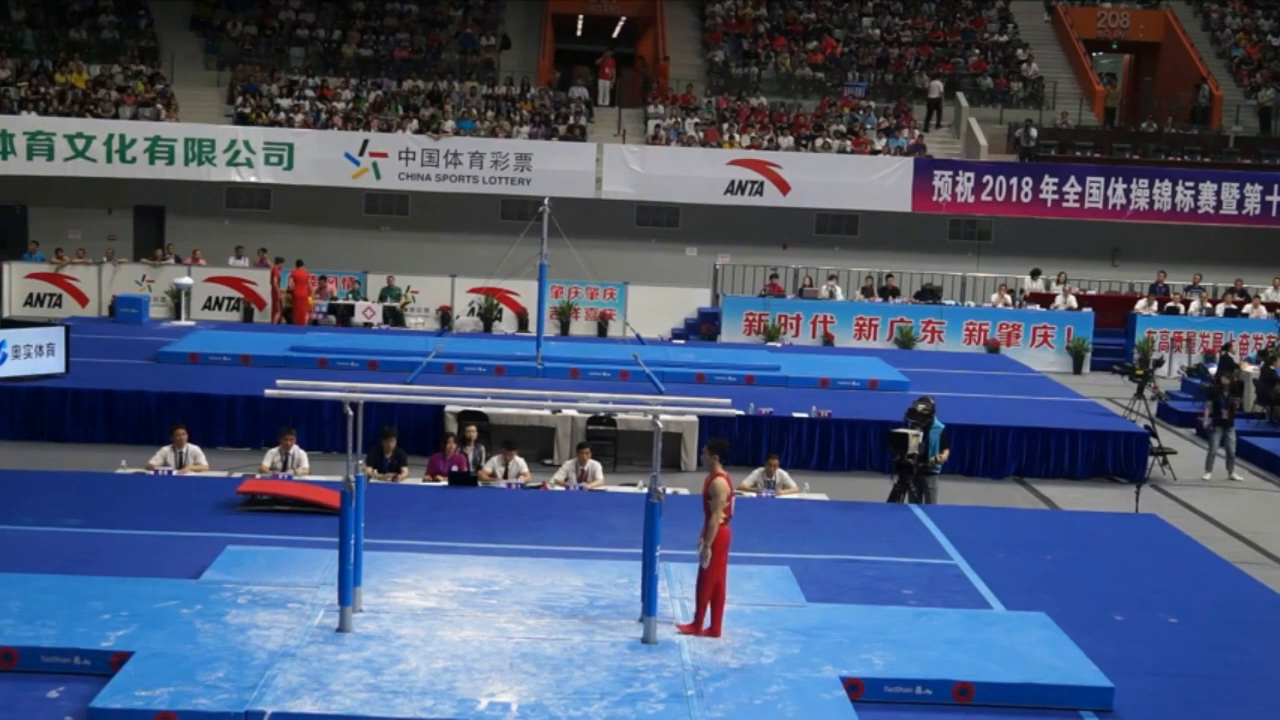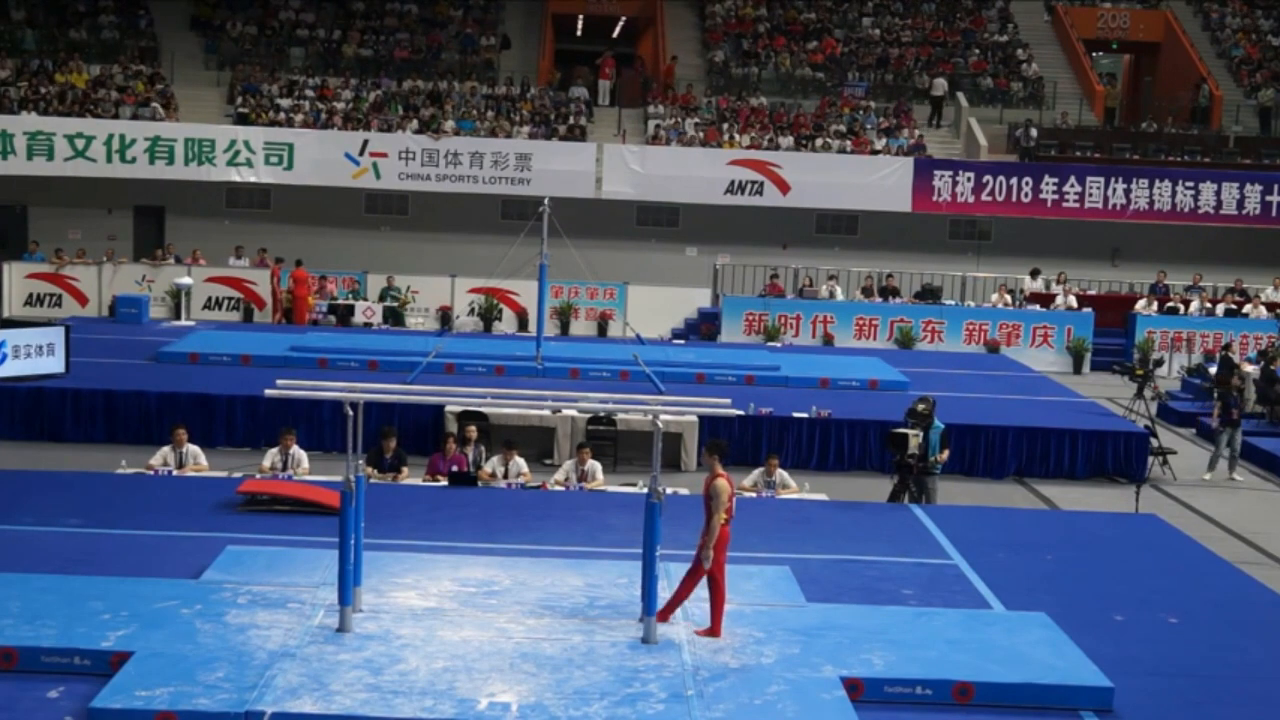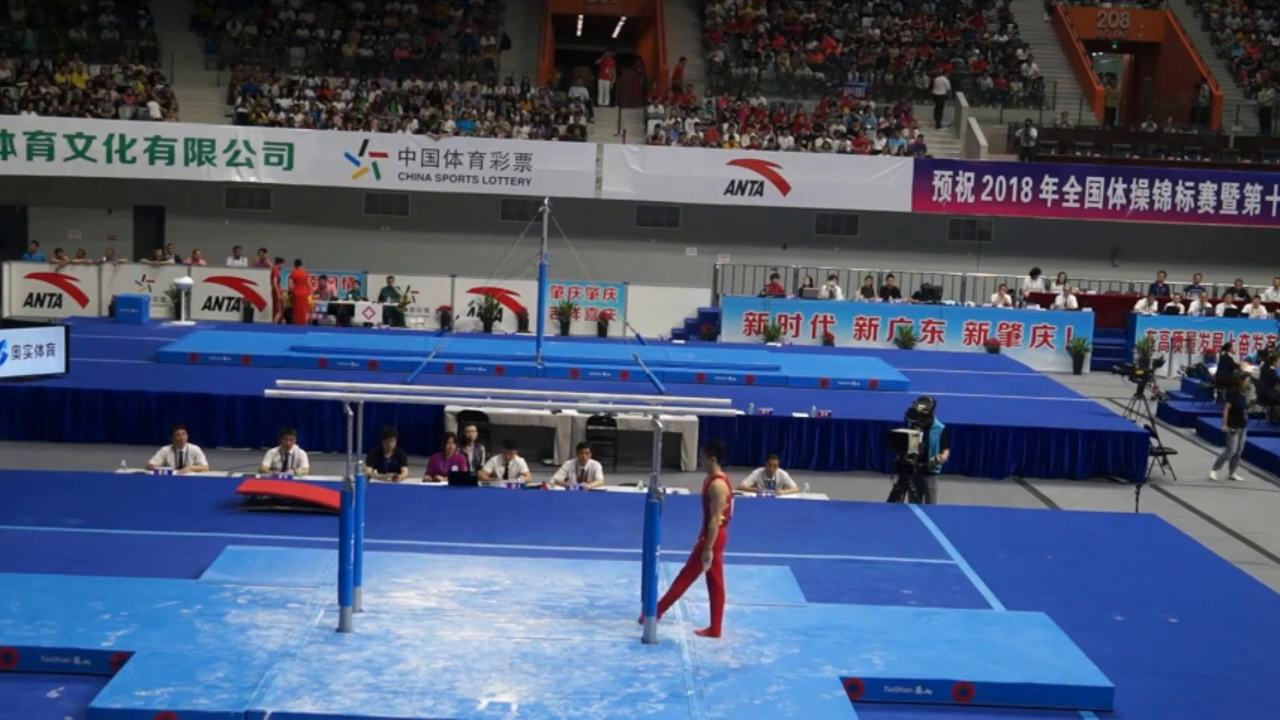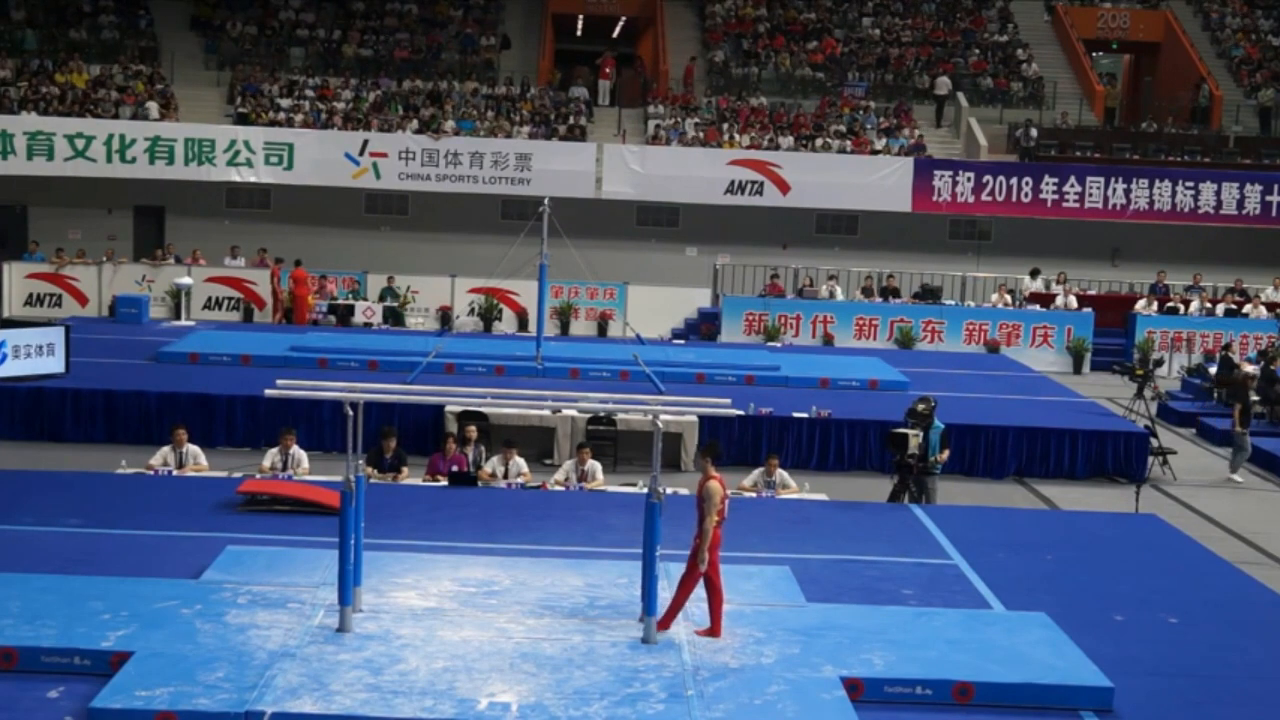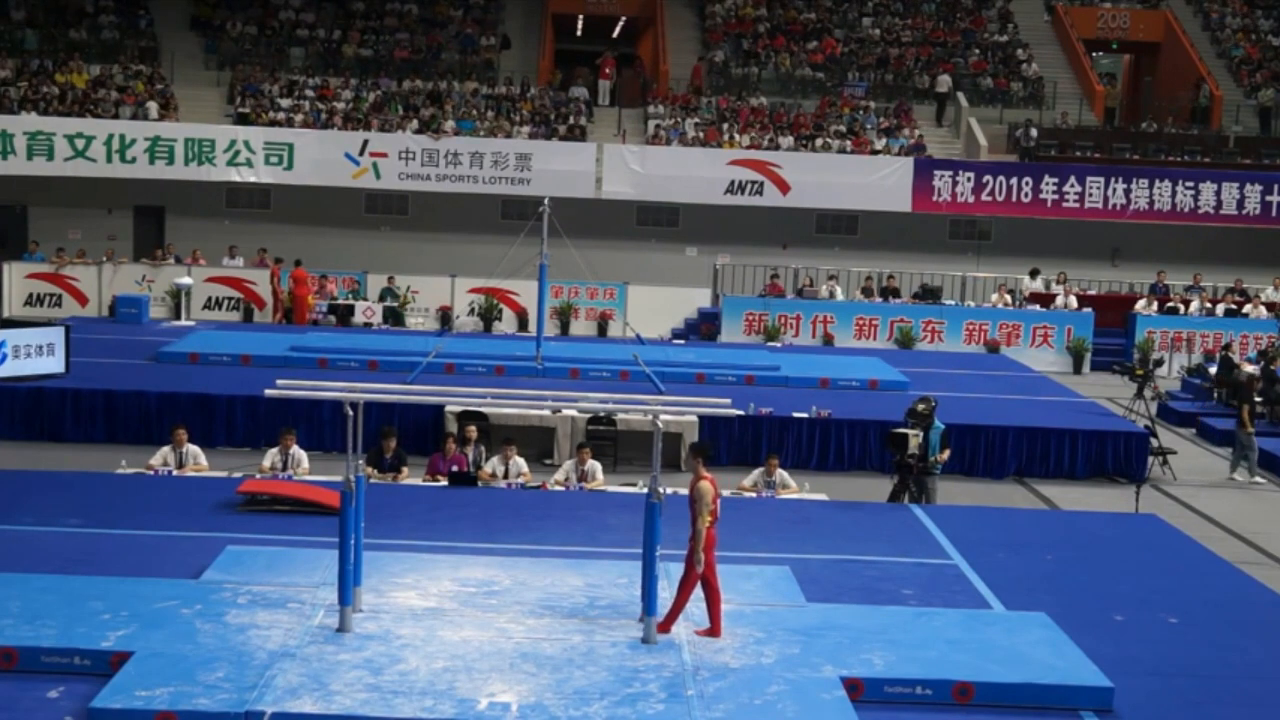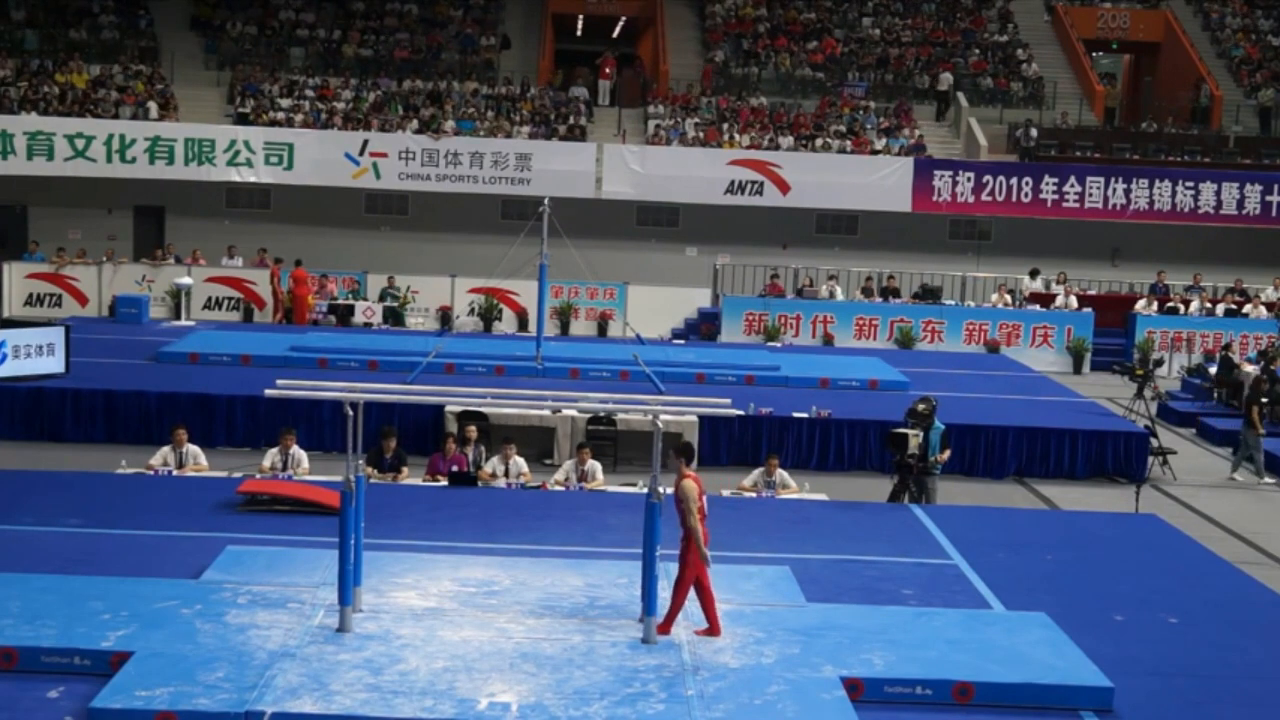
dt=0.2s
person 1, frame 1
left shoulder: (719, 482)
right shoulder: (713, 477)
left elbow: (716, 517)
left wrist: (707, 546)
right wrist: (703, 537)
left hip: (718, 536)
right hip: (716, 534)
left knee: (705, 581)
right knee: (716, 582)
left ankle: (697, 625)
right ankle: (714, 627)
person 1, frame 2
left shoulder: (719, 483)
right shoulder: (713, 478)
left elbow: (717, 518)
left wrist: (708, 548)
right wrist: (704, 538)
left hip: (716, 536)
right hip: (715, 535)
left knee: (692, 577)
right knee: (716, 582)
left ankle: (664, 614)
right ankle: (715, 628)
person 1, frame 3
left shoulder: (717, 485)
right shoulder: (715, 479)
left elbow: (715, 519)
left wrist: (707, 549)
right wrist: (704, 543)
left hip: (713, 537)
right hip: (713, 535)
left knee: (686, 576)
right knee: (715, 583)
left ankle: (657, 611)
right ankle: (715, 628)
person 1, frame 4
left shoulder: (711, 485)
right shoulder: (710, 480)
left elbow: (710, 520)
left wrist: (703, 550)
left hip: (707, 538)
right hip: (710, 537)
left knee: (687, 582)
right knee: (712, 584)
left ankle: (665, 622)
right ankle: (715, 628)
person 1, frame 5
left shoulder: (702, 485)
right shoulder: (705, 480)
left elbow: (701, 521)
left wrist: (698, 551)
left hip: (702, 538)
right hip: (707, 536)
left knee: (687, 583)
right knee: (710, 583)
left ankle: (666, 624)
right ankle: (715, 627)
person 1, frame 6
left shoulder: (686, 483)
right shoulder: (690, 478)
left elbow: (694, 518)
left wrist: (702, 547)
left hip: (693, 537)
right hip: (696, 536)
left knee: (682, 583)
right knee: (701, 583)
left ankle: (666, 626)
right ankle: (713, 627)
